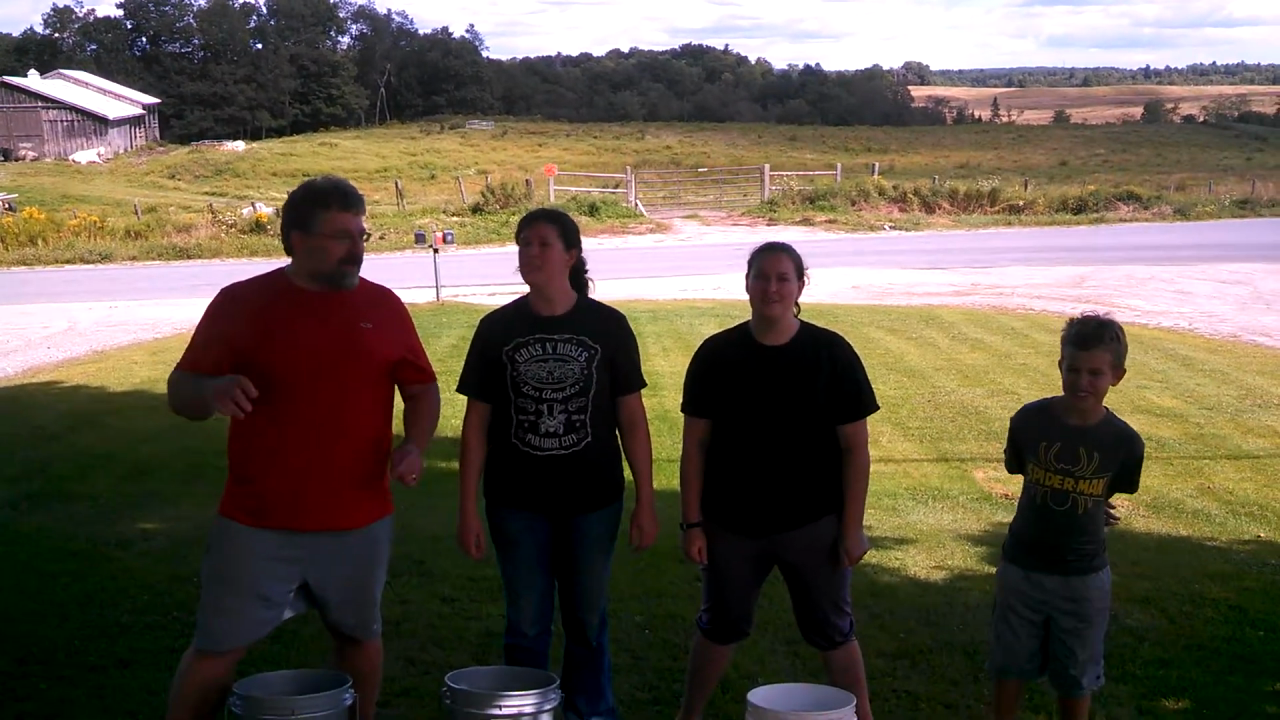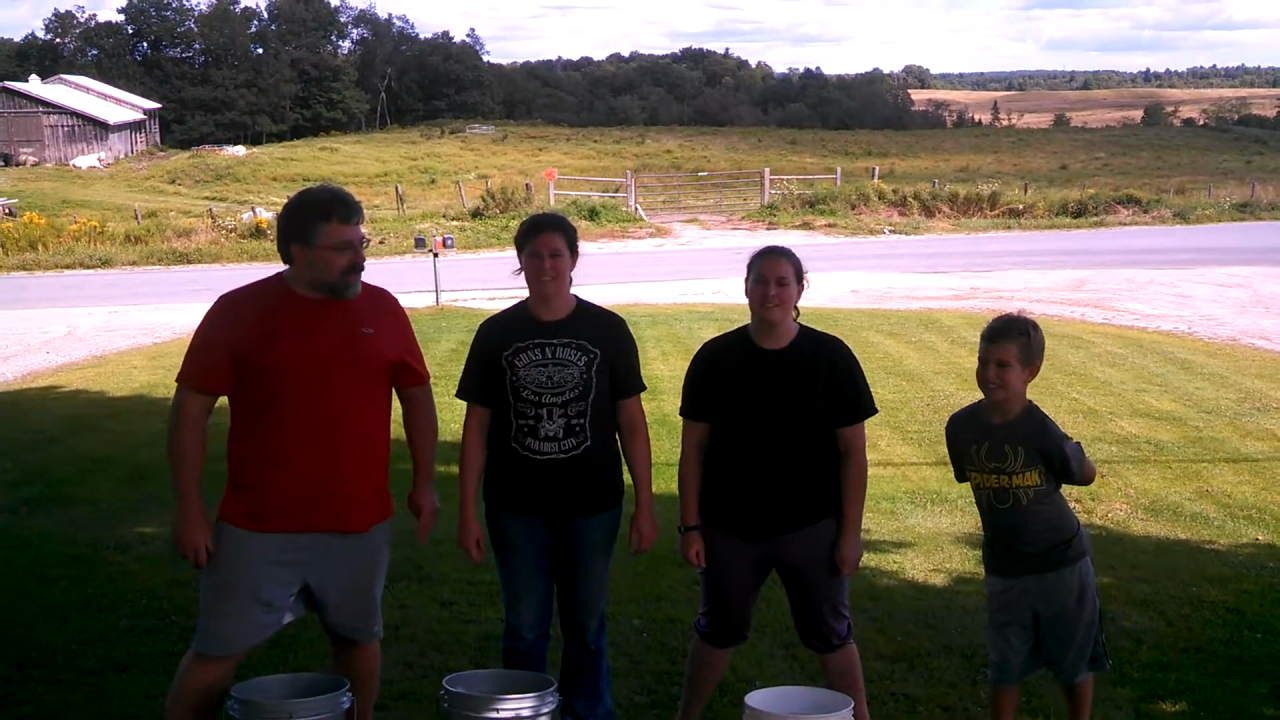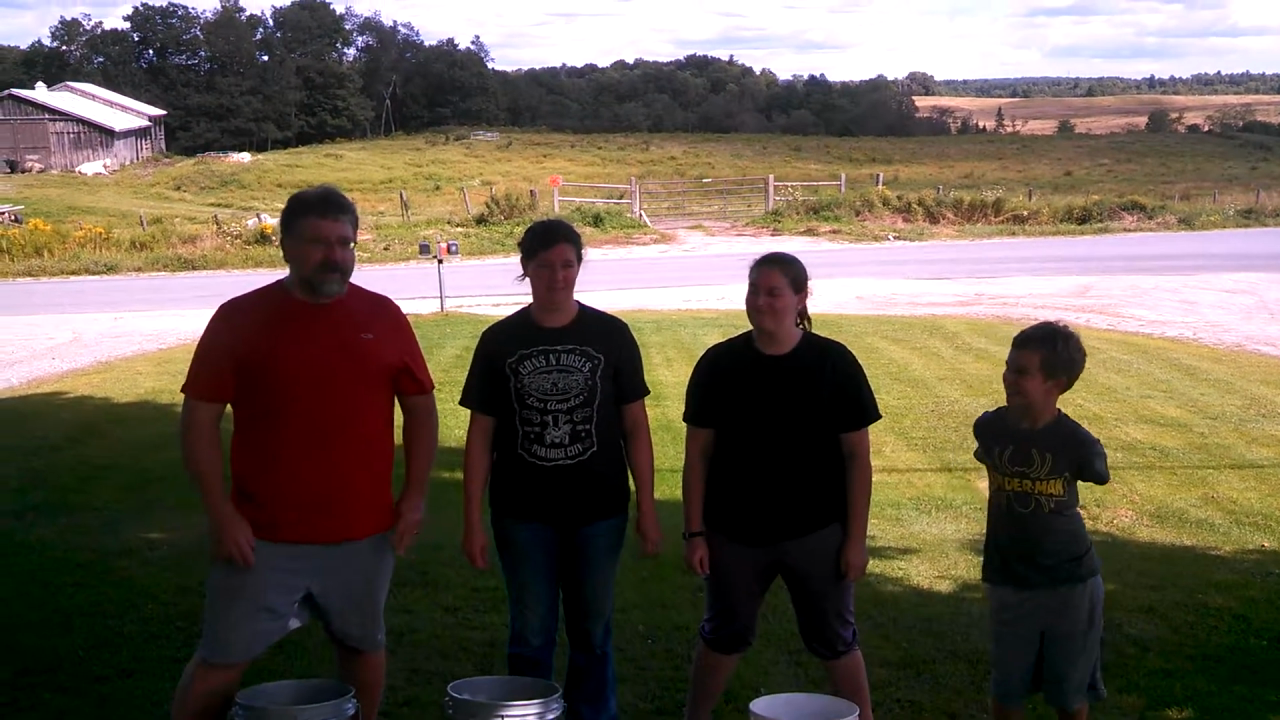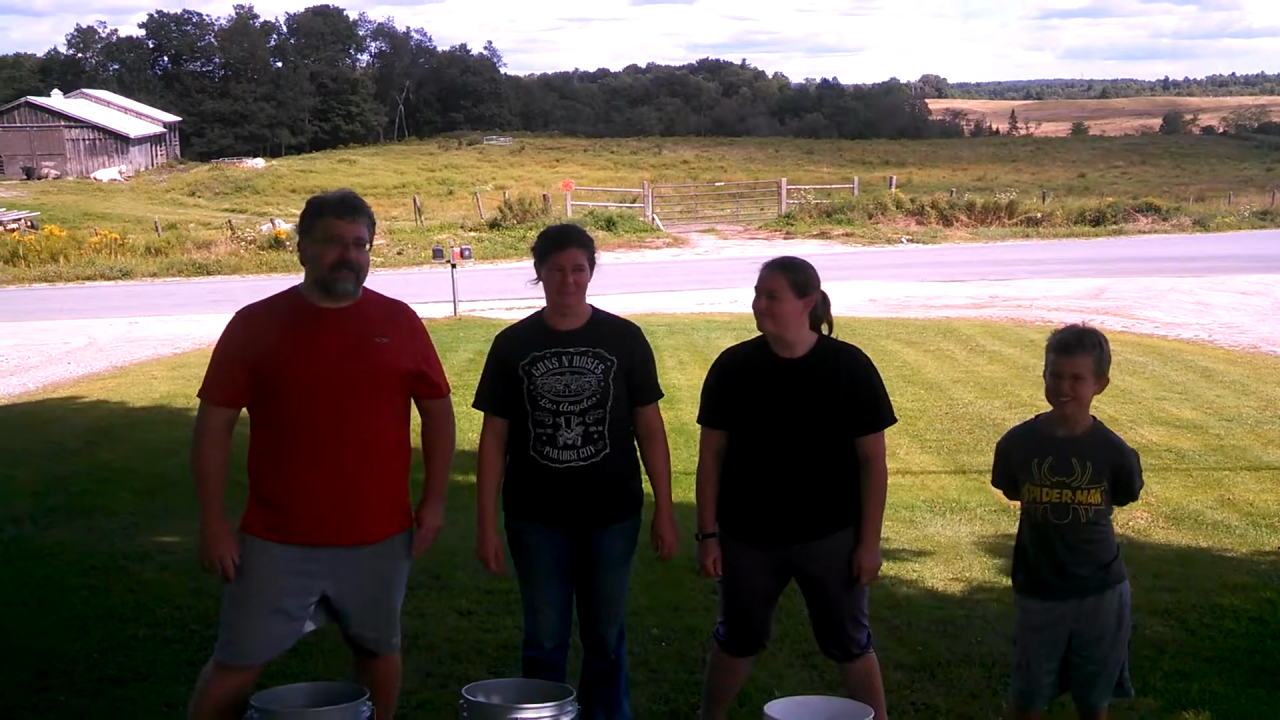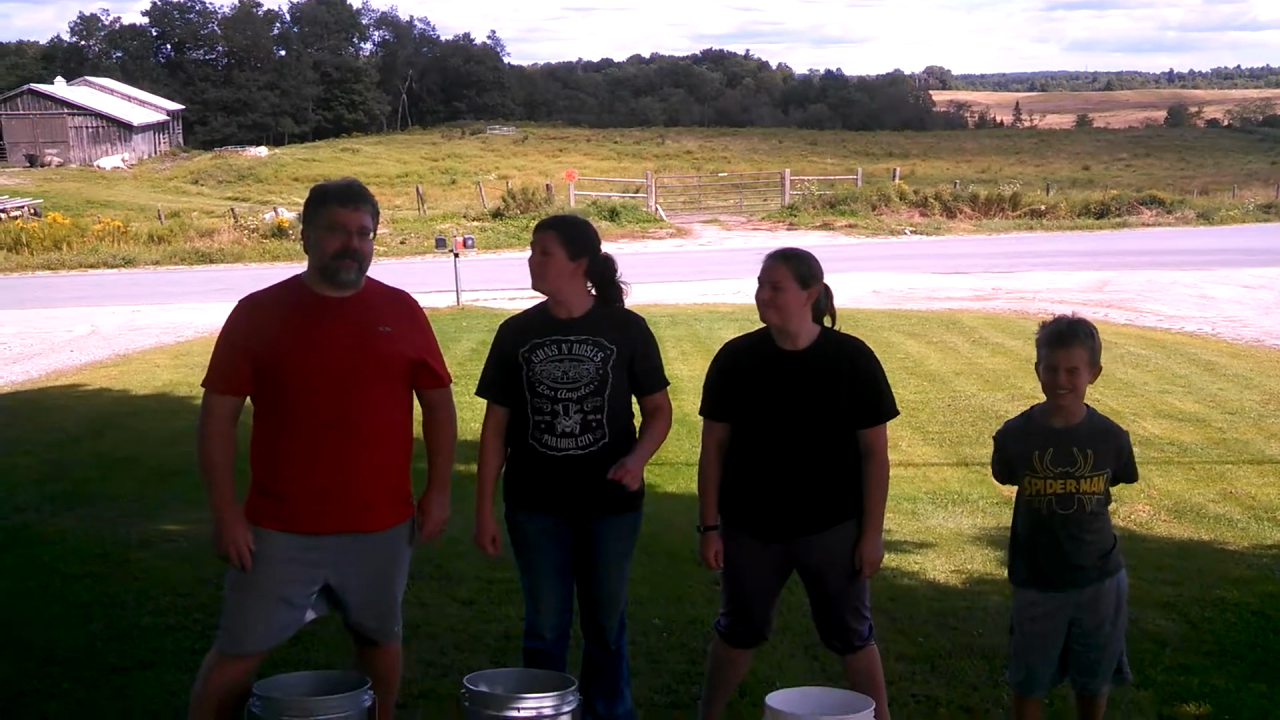
dt=0.5s
person 1, frame 1
left shoulder: (382, 306)
right shoulder: (240, 303)
left elbow: (422, 386)
right elbow: (181, 395)
left wrist: (415, 443)
right wrist: (214, 389)
left hip: (359, 520)
right hip: (258, 522)
left knee: (359, 634)
right knee: (216, 646)
person 1, frame 2
left shoulder: (381, 309)
right shoulder: (236, 312)
left elbow: (417, 394)
right elbow: (190, 408)
left wrist: (423, 481)
right wrist: (189, 508)
left hip: (359, 523)
right hip: (258, 527)
left knee: (357, 636)
right knee: (216, 651)
person 1, frame 3
left shoulder: (383, 315)
right shoulder: (239, 319)
left elbow: (419, 405)
right elbow: (199, 419)
left wrist: (414, 495)
right wrist: (222, 513)
left hip: (361, 531)
right hip: (263, 535)
left knee: (363, 645)
right knee: (221, 659)
person 1, frame 4
left shoulder: (398, 322)
right shoulder: (255, 324)
left elbow: (437, 409)
right elbow: (213, 424)
left wrist: (434, 500)
right wrist: (213, 522)
left hip: (378, 535)
right hip: (277, 540)
left knee: (378, 647)
right knee: (236, 662)
person 1, frame 5
left shoulder: (401, 310)
right shoulder: (258, 312)
left elbow: (437, 400)
right elbow: (219, 413)
left wrist: (438, 490)
right wrist: (226, 511)
left hip: (380, 523)
right hip: (280, 527)
left knee: (379, 636)
right knee: (238, 650)
person 2, frame 1
left shoulder: (607, 325)
right shoulder: (497, 329)
left elbow: (631, 416)
right elbow: (477, 421)
left wrist: (645, 501)
right wrist: (467, 507)
left hip: (592, 500)
right hip: (517, 502)
left knee: (587, 621)
right knee: (526, 624)
person 2, frame 2
left shoulder: (607, 330)
right shoulder: (495, 334)
left elbow: (631, 421)
right elbow: (477, 426)
left wrist: (644, 505)
right wrist: (467, 512)
left hip: (592, 505)
right hip: (516, 507)
left knee: (585, 625)
right knee: (525, 628)
person 2, frame 3
left shoulder: (611, 335)
right shoulder: (499, 341)
left elbow: (635, 424)
right elbow: (481, 434)
left wrist: (646, 508)
right wrist: (473, 520)
left hip: (598, 512)
right hip: (523, 514)
left knee: (591, 631)
right knee: (530, 634)
person 2, frame 4
left shoulder: (624, 339)
right shoulder: (512, 344)
left elbow: (648, 425)
right elbow: (494, 436)
left wrist: (664, 510)
right wrist: (486, 523)
left hip: (611, 515)
right hip: (535, 517)
left knee: (605, 635)
right knee: (544, 637)
person 2, frame 5
left shoulder: (626, 328)
right shoulder: (516, 332)
left elbow: (659, 408)
right elbow: (496, 423)
left wrist: (639, 457)
right wrist: (484, 507)
left hip: (610, 504)
right hip: (535, 505)
left knee: (605, 624)
right knee: (544, 626)
person 3, frame 1
left shoulder: (832, 353)
right shoulder: (716, 354)
left elbow: (854, 446)
right elbow: (695, 443)
left wrist: (852, 526)
right wrist: (692, 522)
left hip: (813, 522)
right hip: (732, 523)
left knee: (833, 630)
right knee: (719, 627)
person 3, frame 2
left shoulder: (831, 357)
right shoulder: (715, 358)
left elbow: (852, 451)
right elbow: (694, 448)
left wrist: (850, 531)
right wrist: (691, 525)
left hip: (812, 526)
right hip: (730, 527)
left knee: (830, 634)
right knee: (717, 630)
person 3, frame 3
left shoulder: (834, 363)
right shoulder: (719, 364)
left elbow: (857, 456)
right elbow: (698, 453)
left wrist: (856, 537)
right wrist: (695, 531)
left hip: (817, 532)
right hip: (735, 533)
left knee: (835, 641)
right knee: (722, 636)
person 3, frame 4
left shoulder: (850, 367)
right shoulder: (733, 367)
left elbow: (872, 460)
right elbow: (712, 455)
left wrist: (869, 541)
right wrist: (707, 533)
left hip: (831, 535)
right hip: (748, 536)
left knee: (850, 644)
right knee: (736, 639)
person 3, frame 5
left shoulder: (852, 358)
right shoulder: (735, 358)
left elbow: (874, 451)
right elbow: (714, 446)
left wrist: (872, 532)
right wrist: (710, 525)
left hip: (833, 527)
right hip: (750, 527)
left knee: (851, 635)
right knee: (738, 630)
person 4, frame 1
left shoulder: (1124, 442)
right shoulder: (1029, 419)
left elbow: (1110, 493)
right wrist: (1050, 510)
left hip: (1083, 575)
right hip: (1022, 566)
left knee: (1076, 673)
right knee: (1010, 664)
person 4, frame 2
left shoulder: (1042, 432)
right shoulder: (961, 426)
left elbow: (1085, 475)
left hip: (1062, 562)
right hip: (1005, 567)
left knee: (1075, 660)
right knee: (1005, 664)
person 4, frame 3
left shoulder: (1076, 441)
right shoulder: (988, 427)
left elbow: (1101, 475)
left hip: (1071, 579)
right hip: (1010, 579)
left knee: (1072, 682)
right knee: (1009, 680)
person 4, frame 4
left shoulder: (1114, 451)
right shoulder: (1017, 443)
left elbow: (1123, 497)
left wrist: (1070, 503)
right wrist: (1053, 502)
left hip: (1101, 589)
right hip: (1037, 589)
left knee: (1094, 687)
right knee: (1030, 687)
person 4, frame 5
left shoulder: (1110, 436)
right shoulder: (1014, 435)
left wrist: (1076, 498)
right wrist: (1049, 495)
left hip: (1099, 576)
right hip: (1036, 579)
left knee: (1094, 676)
right knee: (1029, 676)
